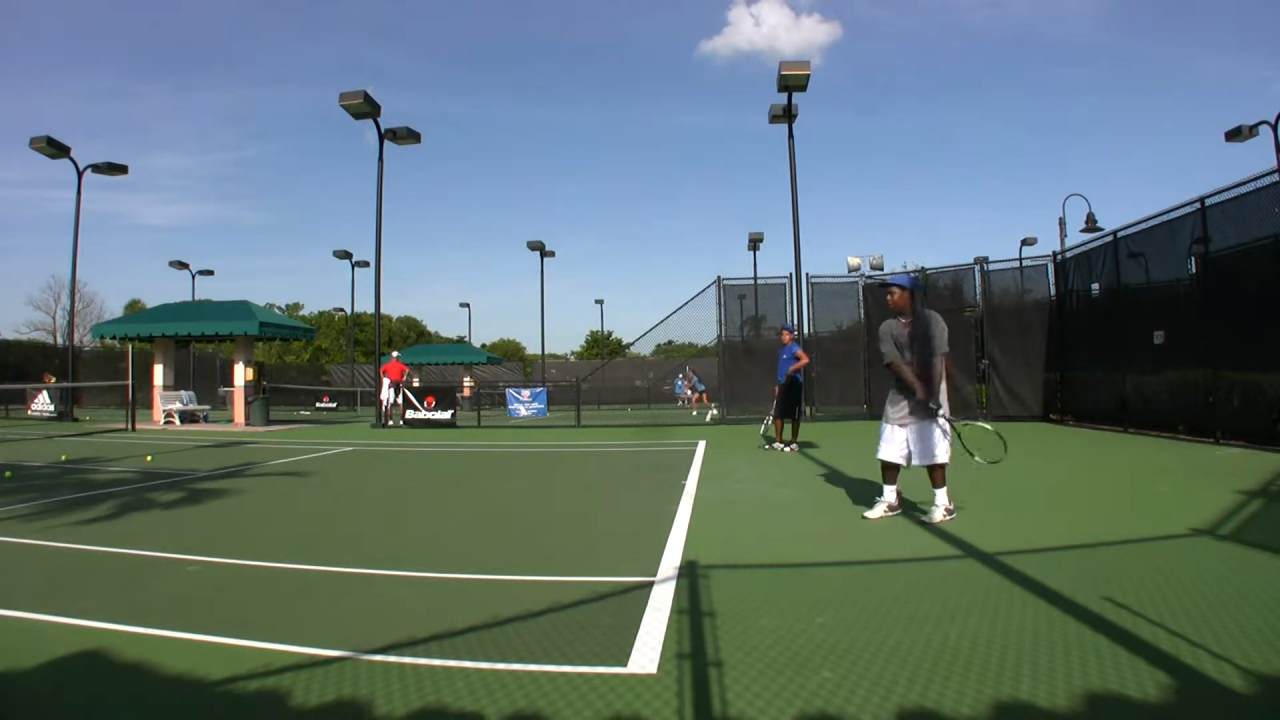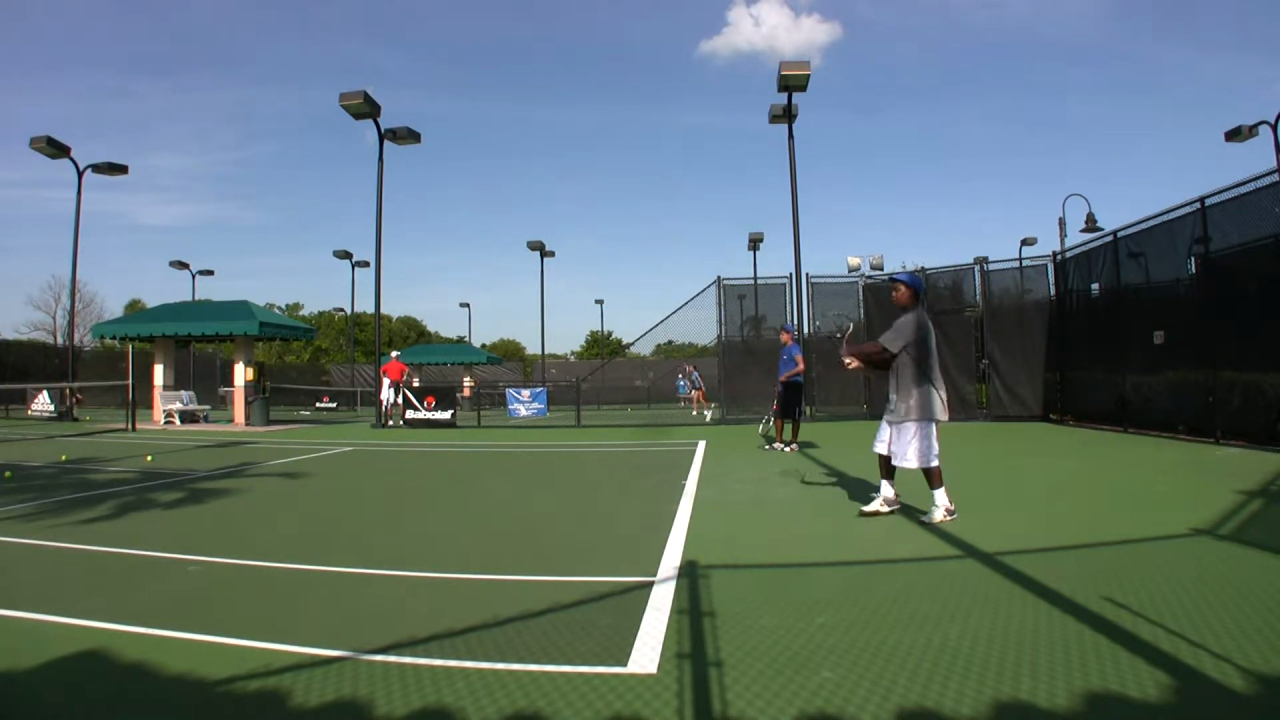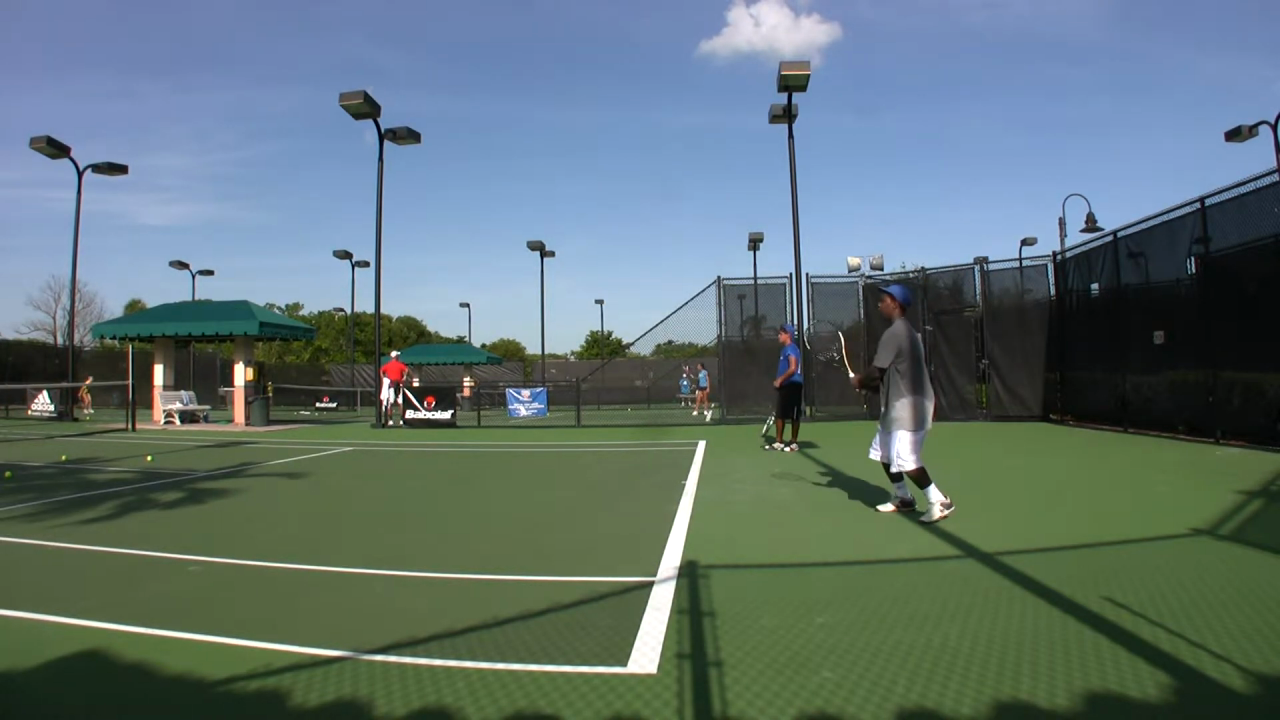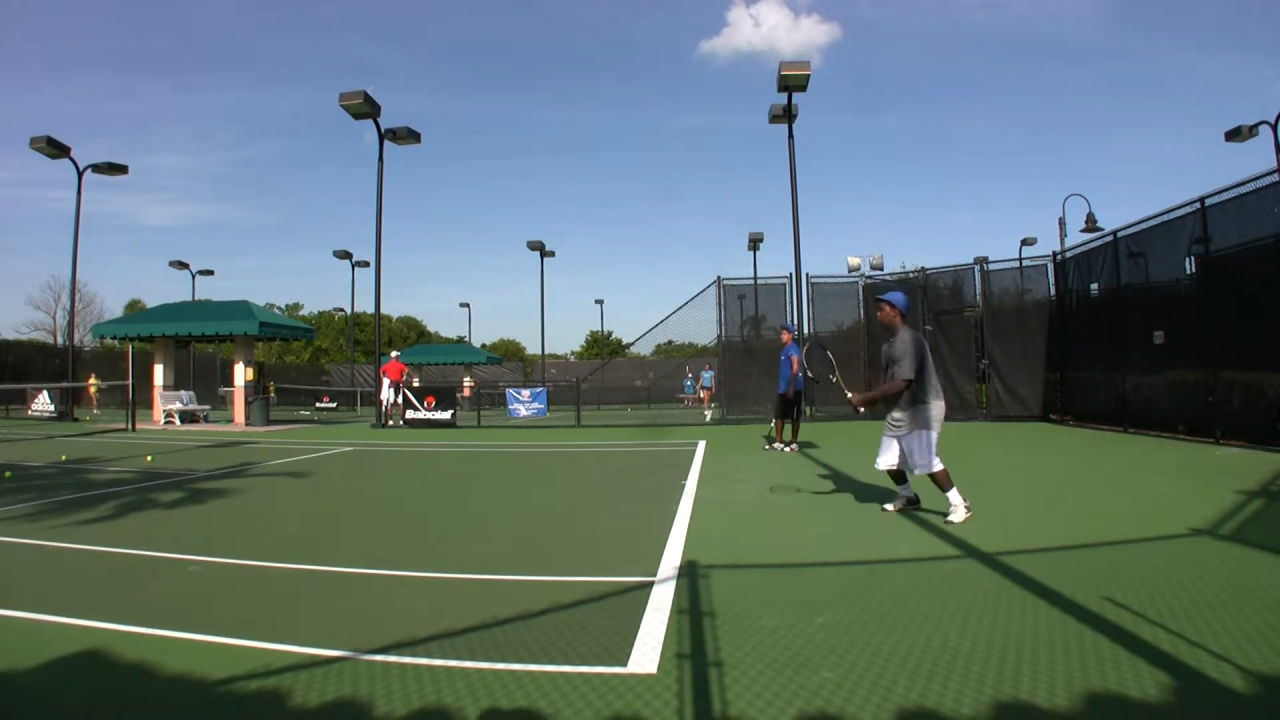
dt=0.4s
person 1, frame 1
left shoulder: (932, 320)
right shoulder: (887, 328)
left elbow: (938, 358)
right elbow: (895, 364)
left wrist: (934, 390)
right wrist: (918, 388)
left hip: (929, 398)
right hip: (901, 398)
left knee: (931, 453)
right knee: (889, 451)
left ankle: (943, 505)
right ankle: (890, 501)
person 1, frame 2
left shoulder: (912, 321)
right shoulder: (906, 321)
left elbow: (878, 348)
right elbow: (888, 359)
left wrist: (851, 351)
right wrist: (861, 361)
left hip: (919, 398)
right hip: (900, 398)
left knee: (923, 454)
right knee: (885, 446)
left ankle: (944, 505)
right ankle: (887, 497)
person 1, frame 3
left shoulder: (894, 333)
right shoulder: (906, 332)
left elbow: (876, 372)
left wrist: (859, 380)
right wrist: (867, 384)
left hip: (908, 405)
right hip: (897, 405)
left knee: (905, 459)
right knee: (885, 454)
left ankle: (939, 501)
right ankle: (903, 498)
person 1, frame 4
left shoulder: (908, 341)
right shoulder: (889, 344)
left elbow: (900, 383)
right elbow: (890, 382)
left wrist: (865, 398)
right wrist: (869, 399)
left hip: (923, 408)
right hip: (901, 411)
left knee: (925, 460)
right knee: (888, 461)
left ankle: (959, 504)
right ankle: (908, 497)
